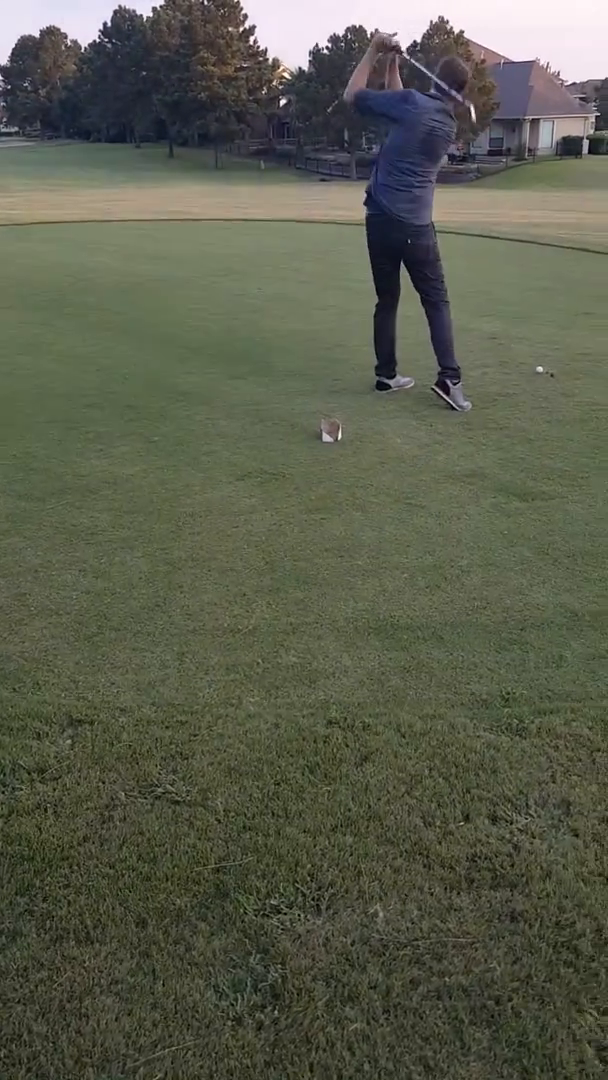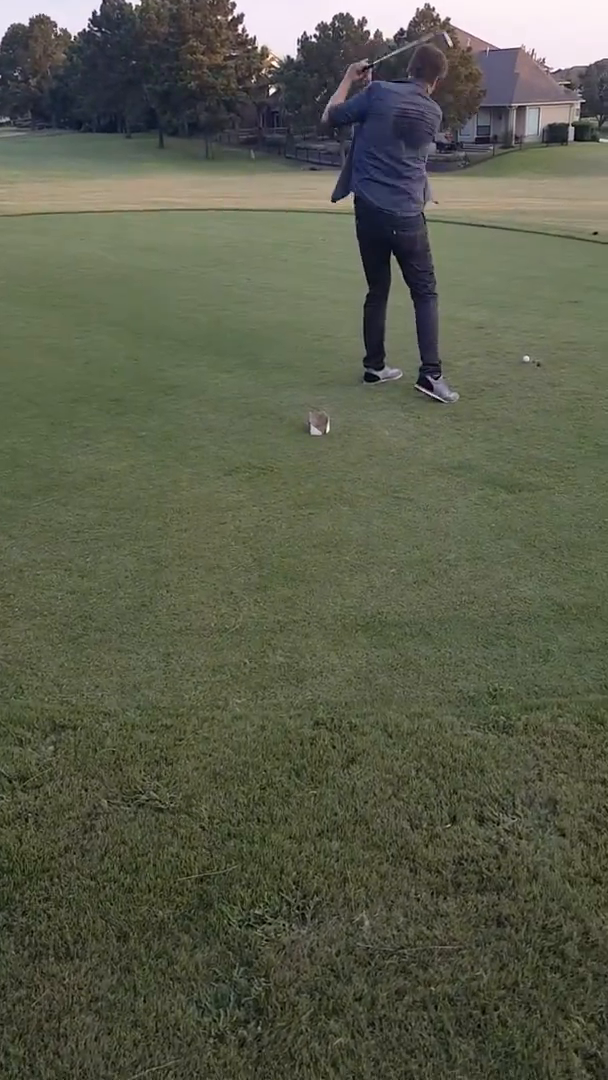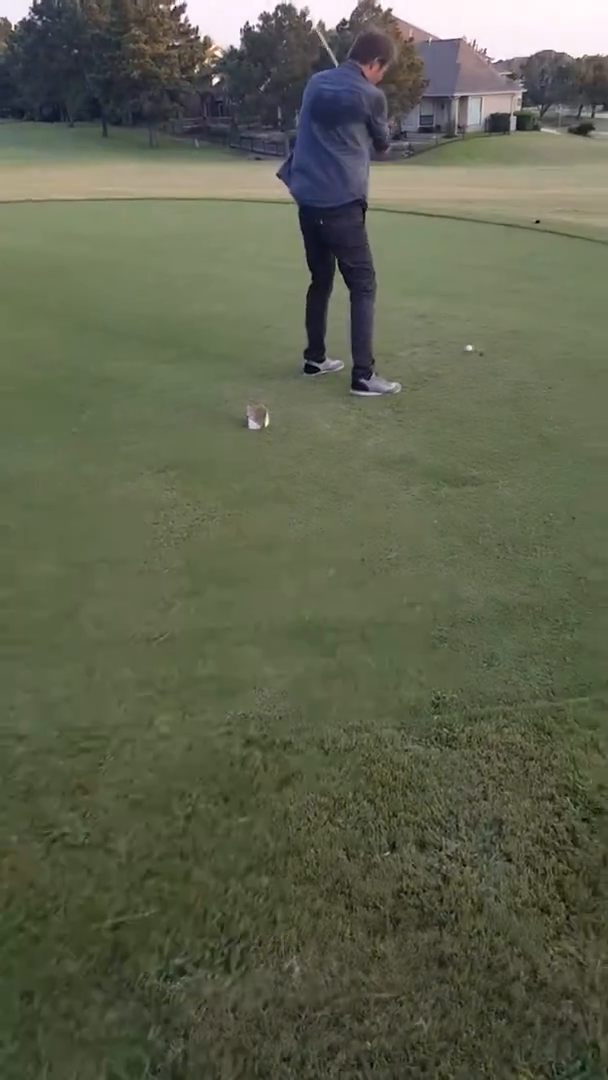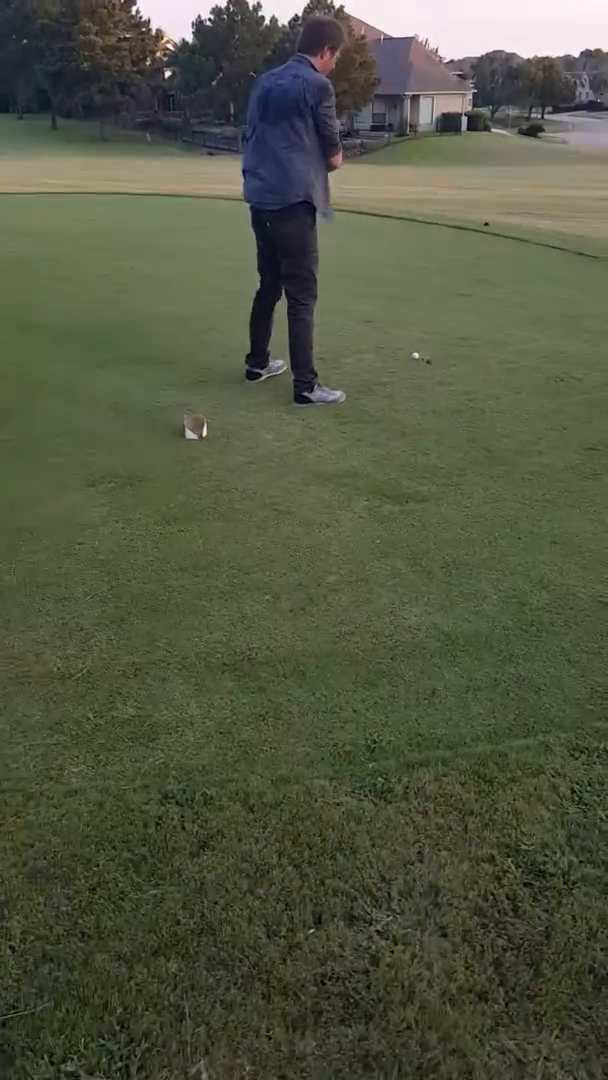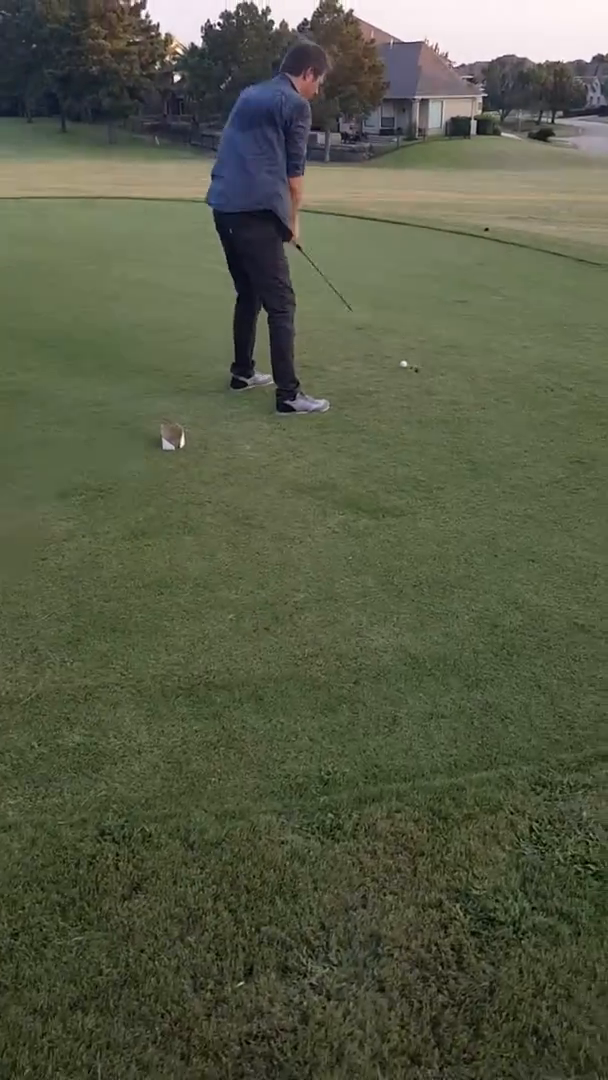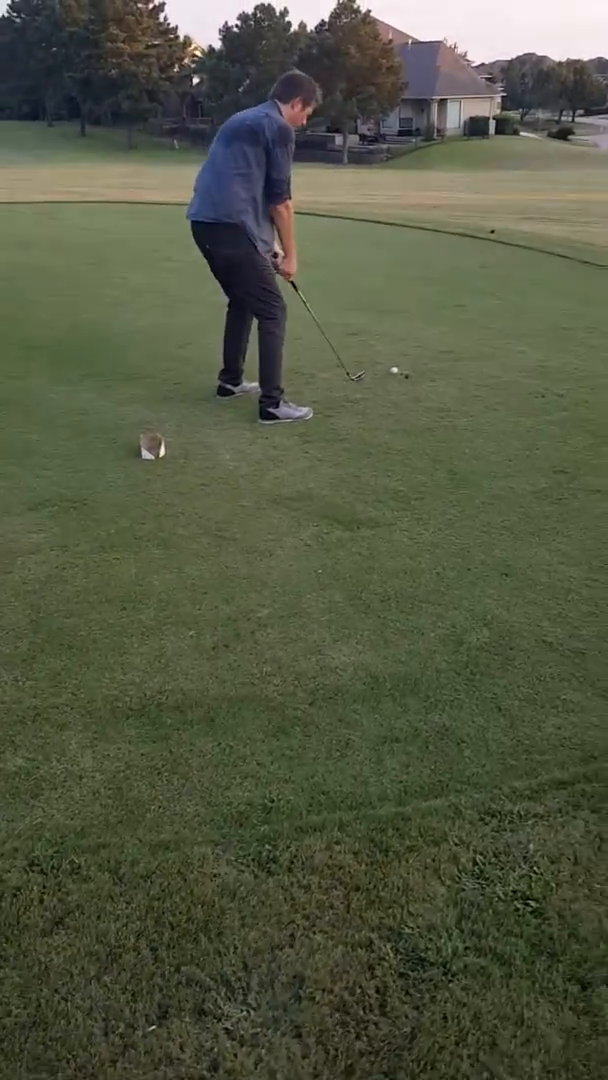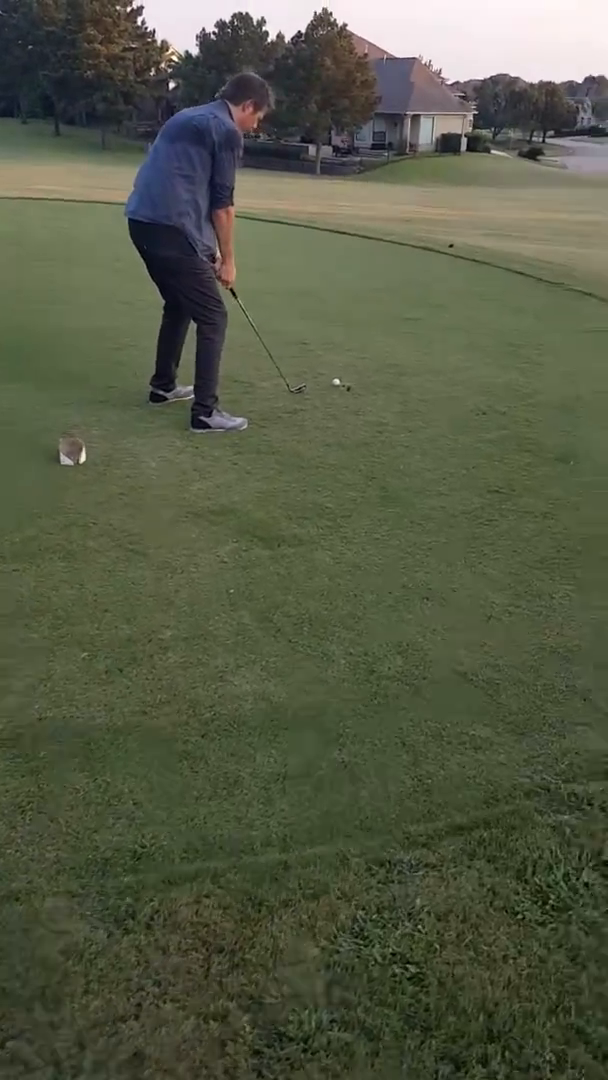
dt=0.4s
person 1, frame 1
left shoulder: (411, 104)
right shoulder: (449, 127)
left elbow: (352, 97)
right wrist: (393, 65)
left hip: (381, 220)
right hip: (418, 226)
left knee: (387, 300)
right knee: (436, 301)
left ankle: (386, 374)
right ankle: (449, 376)
person 1, frame 2
left shoulder: (379, 93)
right shoulder: (433, 112)
left elbow: (329, 117)
left wrist: (350, 79)
left hip: (370, 211)
right hip: (408, 216)
left knee: (377, 291)
right knee: (425, 293)
left ankle: (374, 366)
right ankle: (430, 372)
person 1, frame 3
left shoulder: (315, 83)
right shoulder: (371, 96)
right elbow: (383, 146)
left hip: (308, 200)
right hip: (342, 204)
left knee: (320, 281)
right knee: (363, 287)
left ankle: (315, 357)
right ankle: (363, 374)
person 1, frame 4
left shoulder: (265, 82)
right shoulder: (318, 86)
right elbow: (334, 158)
right wrist: (323, 160)
left hip: (261, 199)
right hip: (293, 202)
left knee: (269, 285)
right knee: (301, 295)
left ankle: (257, 362)
right ankle: (305, 385)
person 1, frame 5
left shoulder: (249, 96)
right shoulder: (295, 105)
right elbow: (294, 174)
left wrist: (282, 214)
right wrist: (292, 219)
left hip: (225, 207)
right hip: (256, 212)
left knee: (248, 294)
right knee: (280, 302)
left ankle: (242, 372)
right ankle: (288, 394)
person 1, frame 6
left shoulder: (243, 119)
right shoulder: (279, 129)
right elbow: (279, 199)
left wrist: (268, 243)
right wrist: (290, 254)
left hip: (205, 221)
right hip: (230, 227)
left knee: (242, 301)
right knee: (272, 311)
left ankle: (230, 380)
right ankle: (272, 403)
person 1, frame 7
left shoulder: (189, 118)
right shoulder: (227, 131)
right elbow: (221, 203)
left wrist: (209, 249)
right wrist: (228, 260)
left hip: (143, 221)
right hip: (170, 228)
left knee: (178, 305)
right knee: (212, 317)
left ankle: (163, 385)
right ankle: (205, 412)
